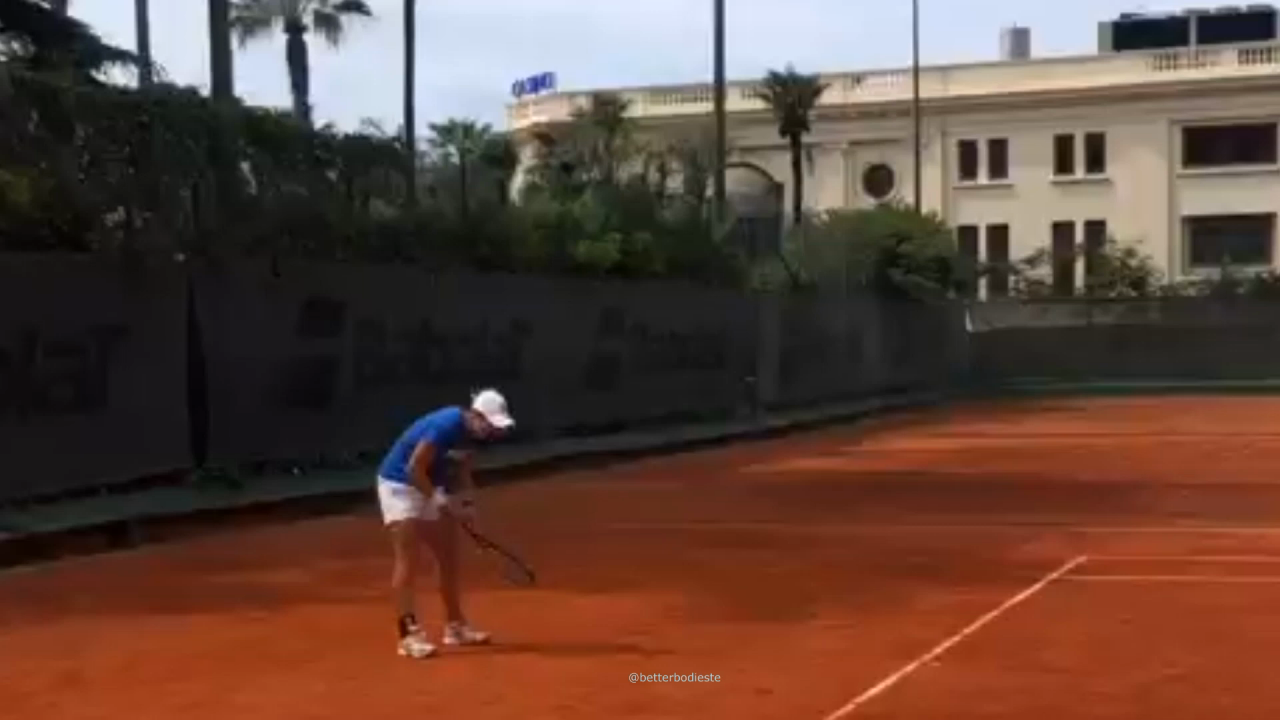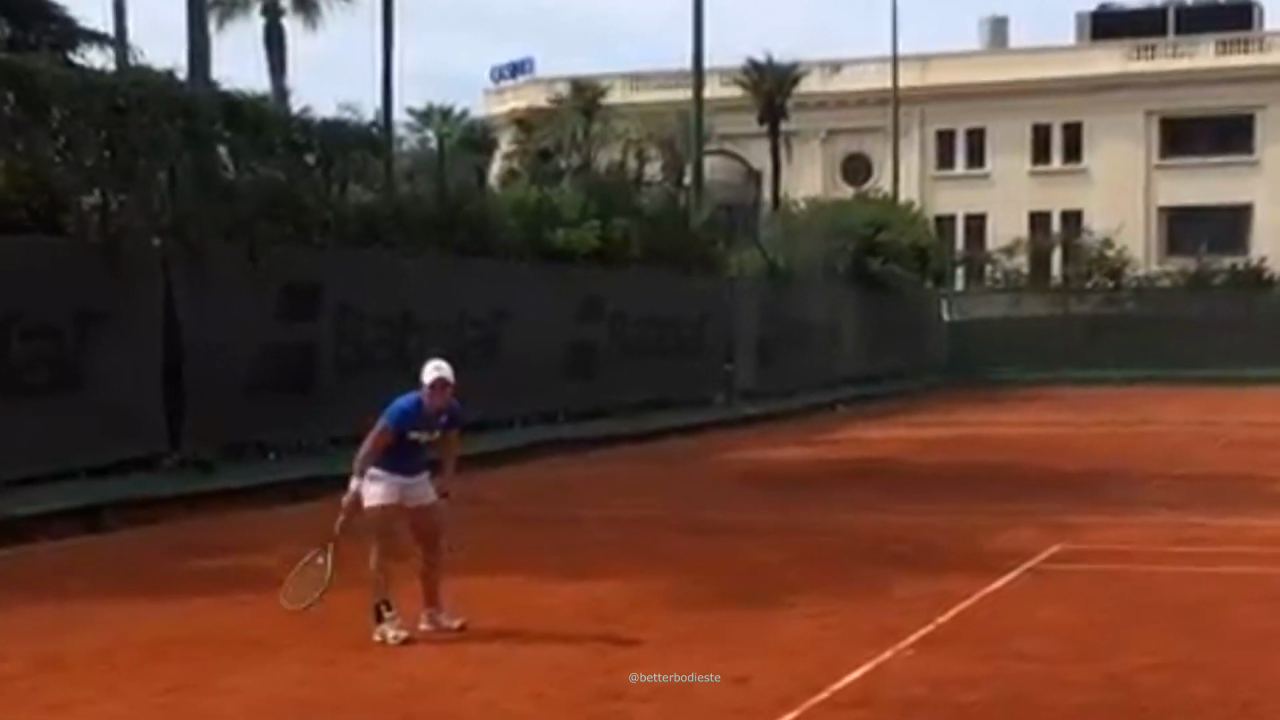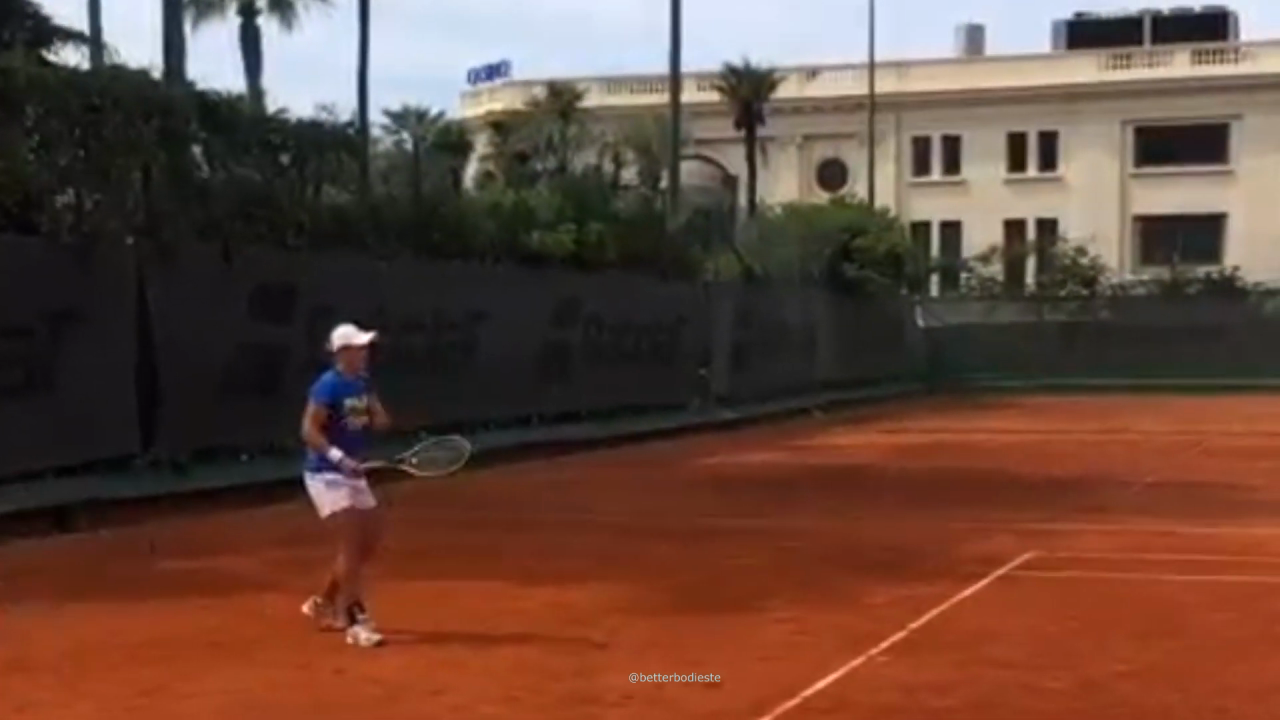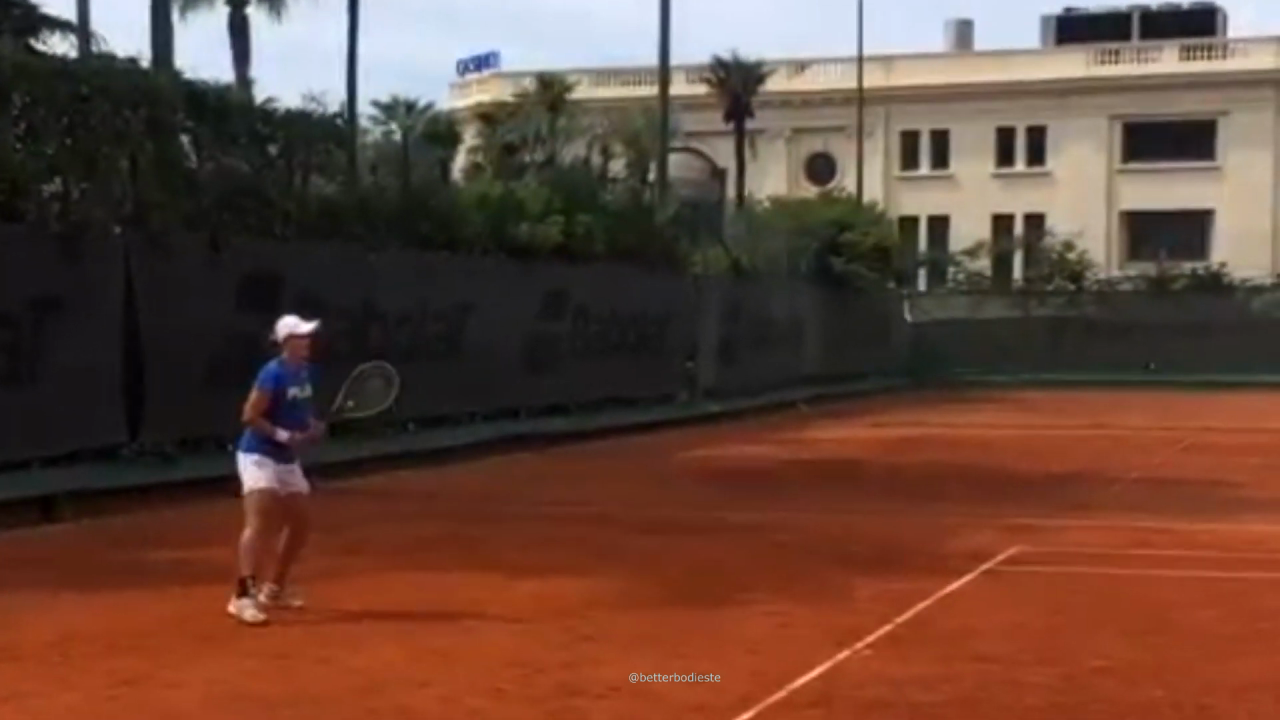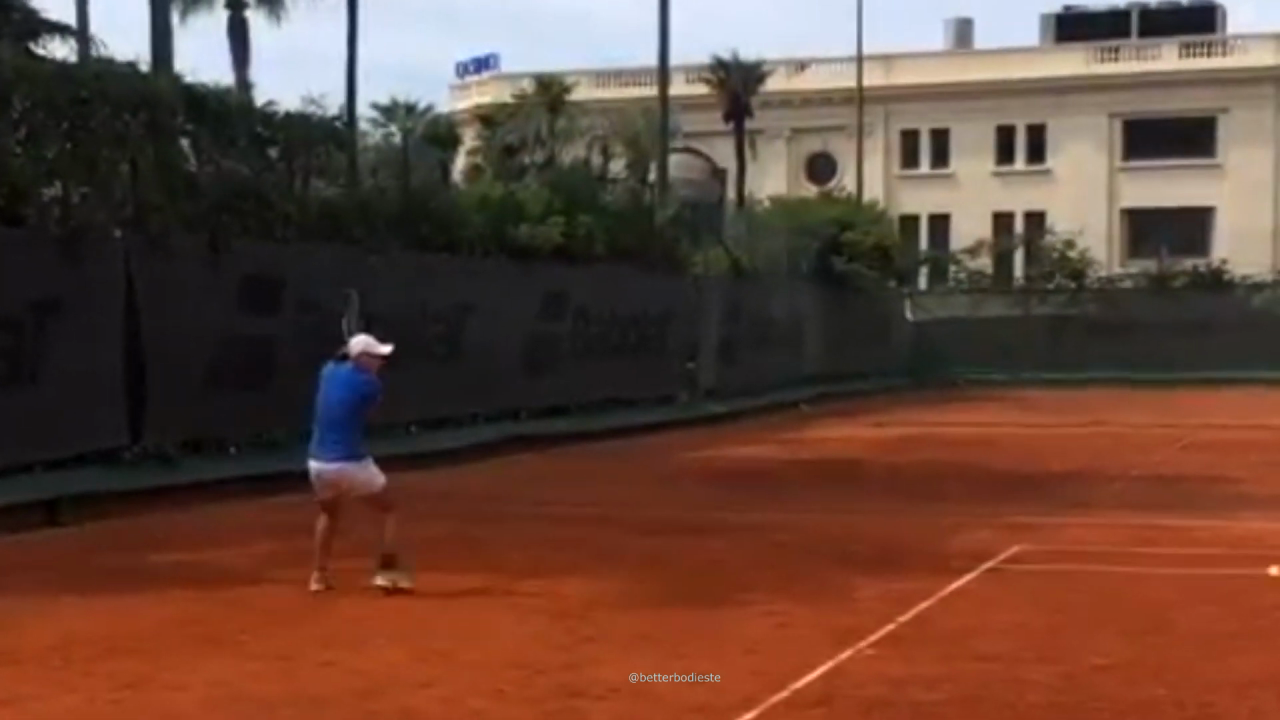
dt=1s
person 1, frame 1
left shoulder: (470, 431)
right shoulder: (445, 426)
left elbow: (462, 467)
right elbow: (414, 468)
left wrist: (466, 502)
right wrist: (438, 500)
left hip: (429, 489)
right hip: (399, 485)
left knee: (449, 556)
right knee: (409, 560)
left ankle: (455, 625)
right ankle: (409, 634)
person 1, frame 2
left shoulder: (451, 412)
right shoulder: (403, 410)
left elbow: (449, 450)
right elbow: (370, 447)
left wrist: (443, 488)
right wrist: (355, 486)
left hip: (416, 476)
right hip: (381, 474)
left knee: (432, 543)
right knee: (383, 545)
left ankle: (432, 612)
right ankle: (384, 620)
person 1, frame 3
left shoulder: (362, 381)
right shoulder: (328, 385)
left elbow: (383, 419)
right elbow: (309, 430)
left wrist: (367, 420)
right wrist: (339, 458)
left hip: (354, 476)
right hip: (326, 475)
left knee: (368, 544)
right knee: (352, 545)
left ankle: (323, 605)
right ankle: (358, 622)
person 1, frame 4
left shoulder: (304, 371)
right shoulder: (272, 373)
right elbow: (249, 416)
left wrist: (311, 425)
right wrist: (284, 436)
left hip: (287, 460)
right hip: (258, 456)
left knee: (300, 525)
right knee: (260, 524)
left ankle: (276, 587)
right ankle: (243, 595)
person 1, frame 5
left shoulder: (329, 371)
right shoulder: (371, 384)
left hip: (319, 462)
right hip: (352, 463)
left knee: (329, 514)
right knee: (388, 510)
left ankle: (319, 575)
right ankle: (387, 570)
